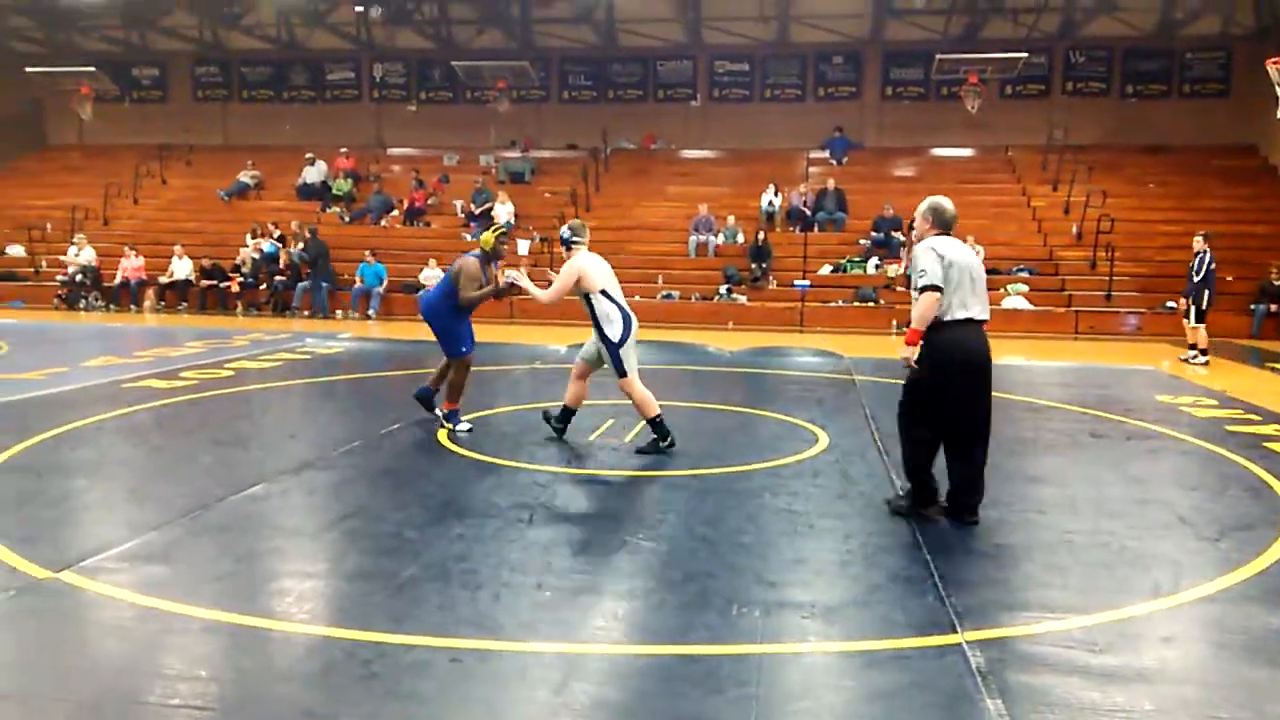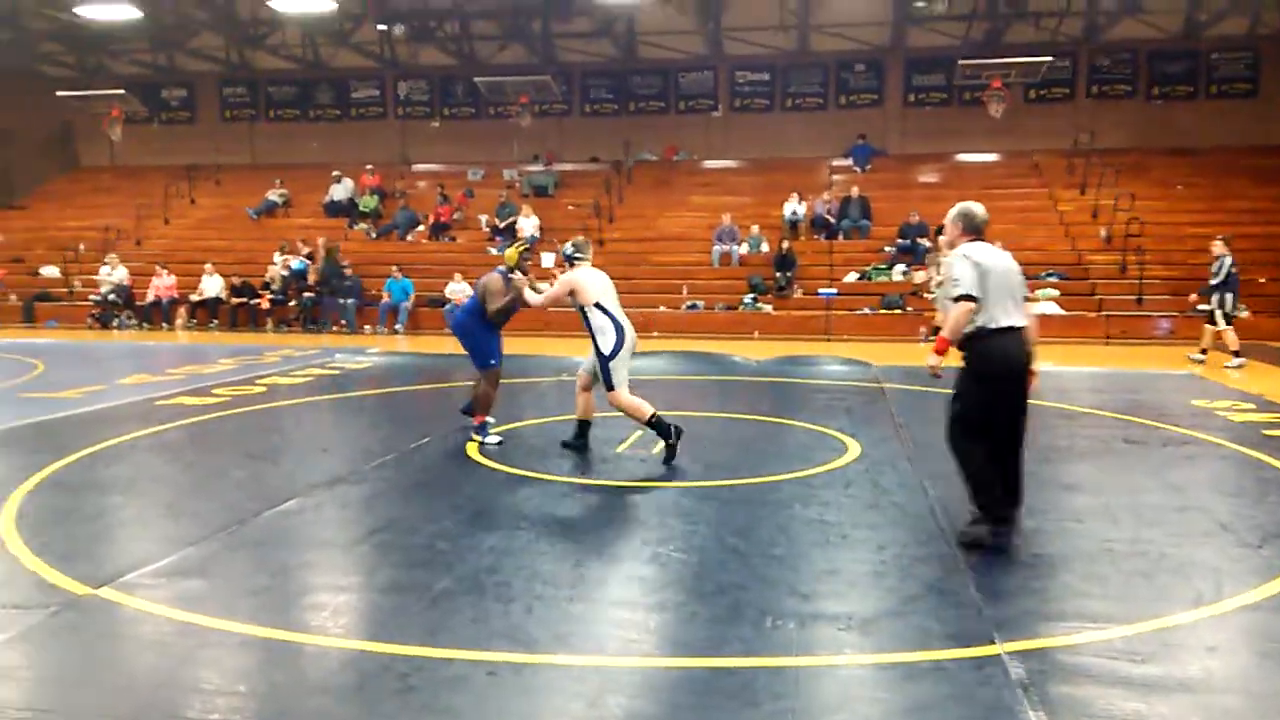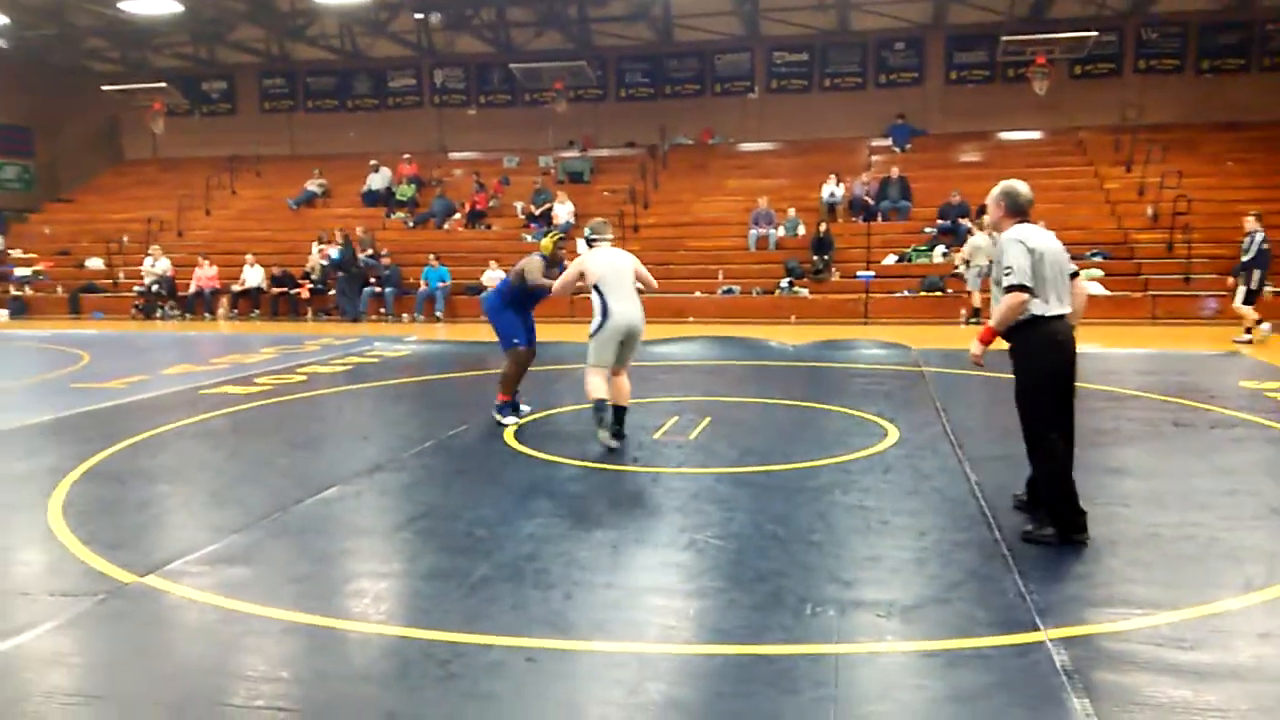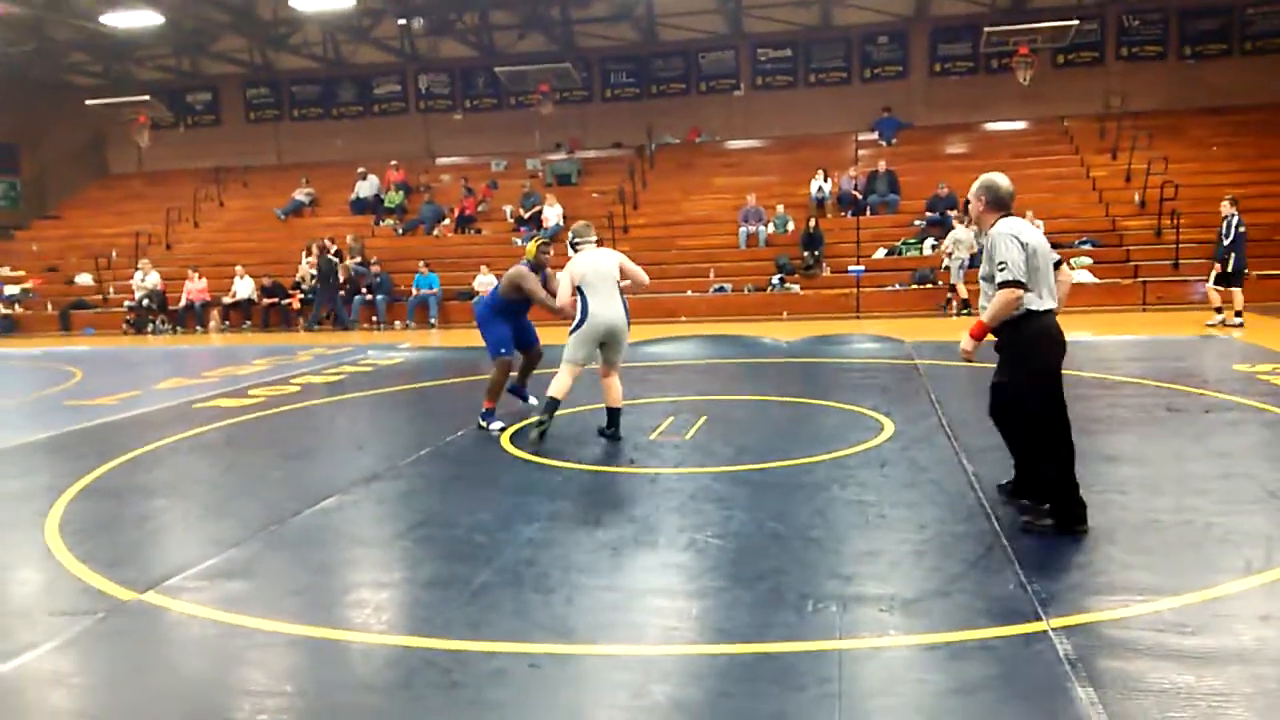
dt=0.2s
person 1, frame 1
left shoulder: (928, 248)
right shoulder: (967, 251)
left elbow: (930, 295)
left wrist: (912, 339)
left hip: (945, 342)
right hip: (977, 342)
left knee: (916, 419)
right knee: (970, 427)
left ankle: (921, 496)
right ankle: (964, 503)
person 1, frame 2
left shoulder: (963, 255)
right shoulder: (1005, 257)
left elbow: (965, 305)
right elbow: (1025, 312)
left wrist: (940, 347)
right wrist: (1028, 360)
left hip: (987, 353)
right hip: (1016, 349)
left knee: (967, 435)
right knee: (1006, 437)
left ankle: (994, 516)
right ankle: (1002, 512)
person 1, frame 3
left shoulder: (1012, 239)
right shoulder: (1047, 238)
left elbow: (1017, 296)
right elbow: (1078, 291)
left wrist: (984, 337)
right wrist: (1065, 331)
left hip: (1035, 342)
right hip: (1058, 336)
left knee: (1042, 431)
right knee: (1054, 425)
left ankle: (1065, 519)
right ankle: (1041, 496)
person 1, frame 4
left shoulder: (1002, 234)
right shoulder: (1024, 228)
left elbow: (1011, 293)
right elbow: (1062, 275)
left wrist: (975, 333)
left hip: (1027, 340)
right hip: (1040, 332)
left knee: (1042, 426)
right knee: (1004, 410)
left ankle: (1067, 512)
right ankle: (1030, 484)
person 2, frame 1
left shoulder: (574, 264)
right shoulder: (592, 259)
left elbow: (548, 299)
left wrist: (527, 285)
right wrist: (562, 282)
left hip: (616, 328)
right hip: (609, 327)
left knee: (629, 384)
right knee: (579, 372)
left ankle: (664, 437)
right ankle: (562, 421)
person 2, frame 2
left shoulder: (572, 277)
right shoulder: (598, 274)
left elbow: (540, 302)
left wrist: (523, 288)
left hip: (611, 339)
right hip: (620, 335)
left knee: (618, 397)
right knee: (583, 383)
left ankle: (669, 432)
right ankle: (580, 438)
person 2, frame 3
left shoulder: (584, 260)
right shoulder: (627, 256)
left elbow: (557, 289)
right elbow: (653, 286)
left wrist: (576, 284)
left hip: (610, 320)
right hip: (635, 317)
left knee: (595, 375)
right knee: (619, 371)
left ankle: (604, 419)
right ankle: (616, 424)
person 2, frame 4
left shoulder: (572, 265)
right shoulder: (614, 255)
left elbow: (562, 303)
right elbow: (643, 281)
left wrist: (575, 299)
left hip: (589, 320)
right hip: (618, 319)
left knee: (567, 371)
right knee: (610, 373)
left ankle: (545, 418)
right ankle: (613, 427)
person 3, frame 1
left shoulder: (493, 263)
right shoulder: (472, 265)
left elbow: (498, 295)
right elbow: (465, 299)
left wrist: (511, 283)
right wrist: (494, 288)
left hip: (448, 310)
right hip: (442, 310)
left knee: (458, 357)
right knee: (463, 361)
left ankle: (428, 391)
right ankle: (450, 414)
person 3, frame 2
left shoulder: (519, 277)
right shoulder: (496, 281)
right elbow: (494, 314)
right wrist: (515, 296)
left hip: (484, 326)
right hip: (472, 325)
left knee: (491, 370)
right knee: (492, 374)
left ankle: (473, 406)
right ankle: (479, 428)
person 3, frame 3
left shoulder: (559, 265)
right shoulder: (536, 263)
right elbow: (535, 283)
left hip: (520, 309)
right hip: (502, 306)
left knee: (529, 353)
right knee: (517, 353)
left ankle: (509, 396)
right ankle: (502, 406)
person 3, frame 4
left shoulder: (544, 272)
right shoulder: (523, 273)
left elbow: (557, 293)
right elbow: (543, 301)
right wrist: (567, 313)
left hip: (514, 316)
right hip: (492, 317)
left knee: (535, 352)
right knee: (504, 363)
left ankle: (519, 386)
right ankle: (487, 414)
